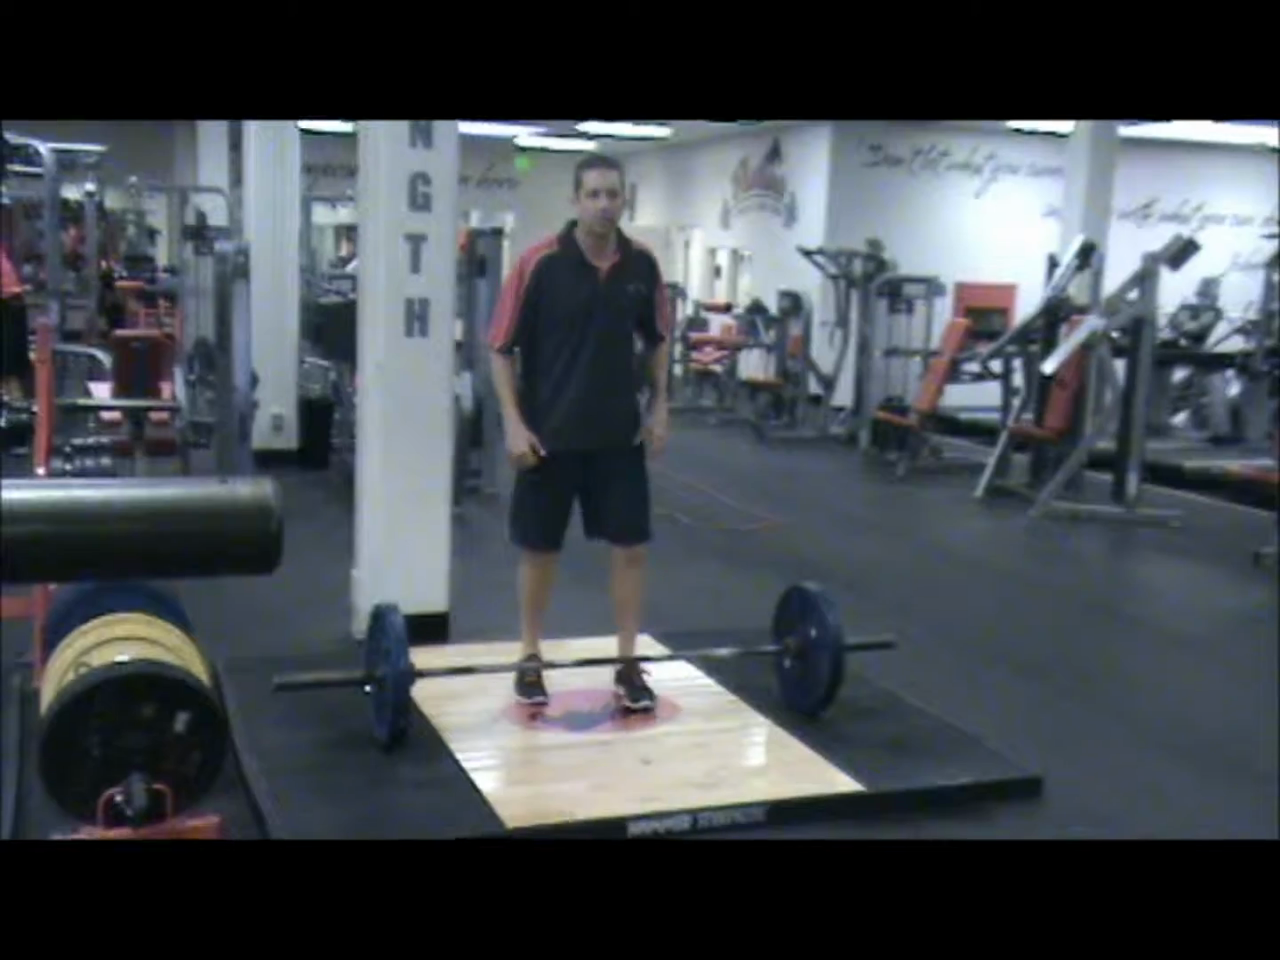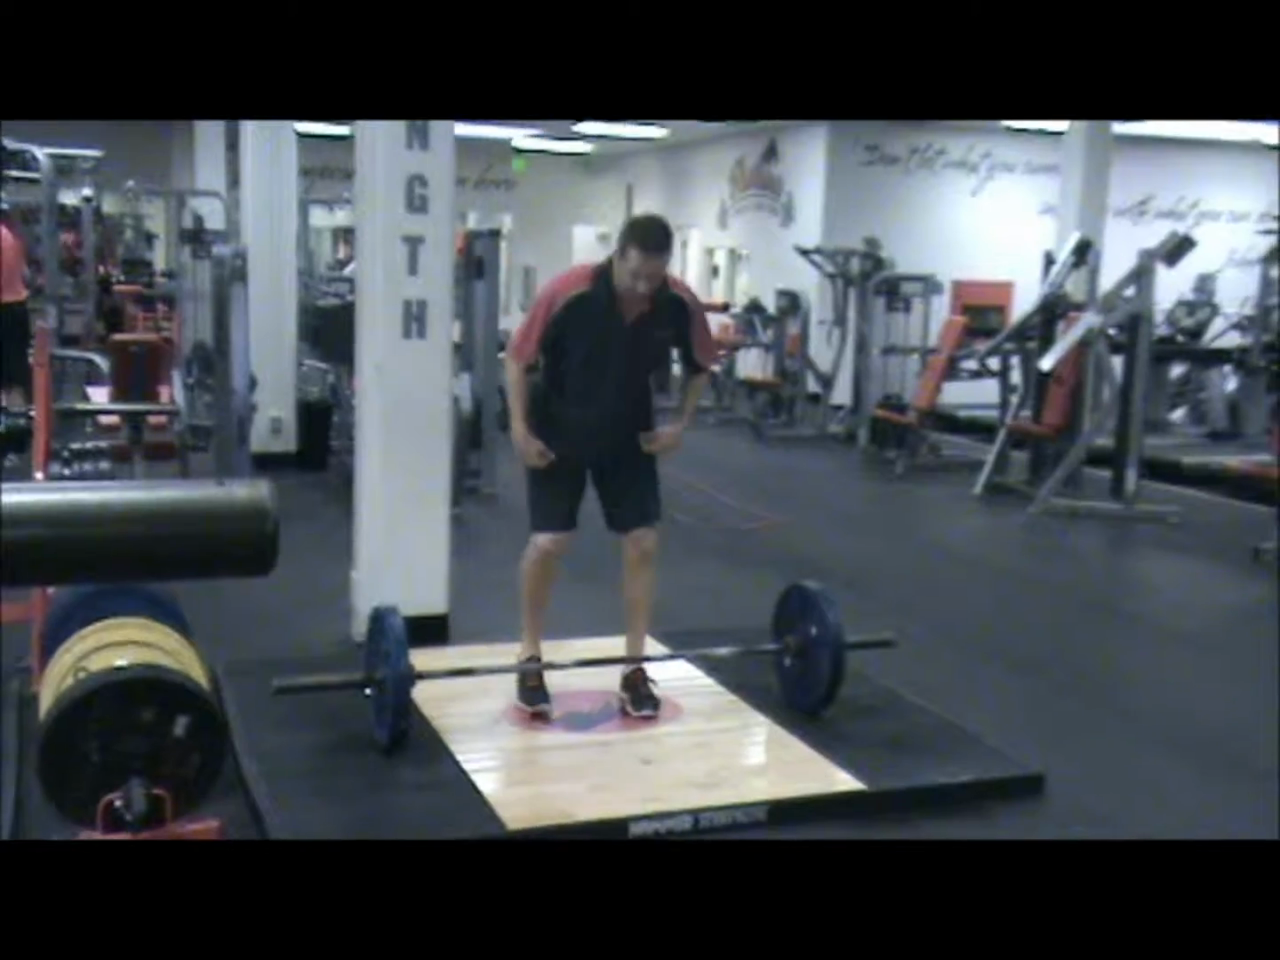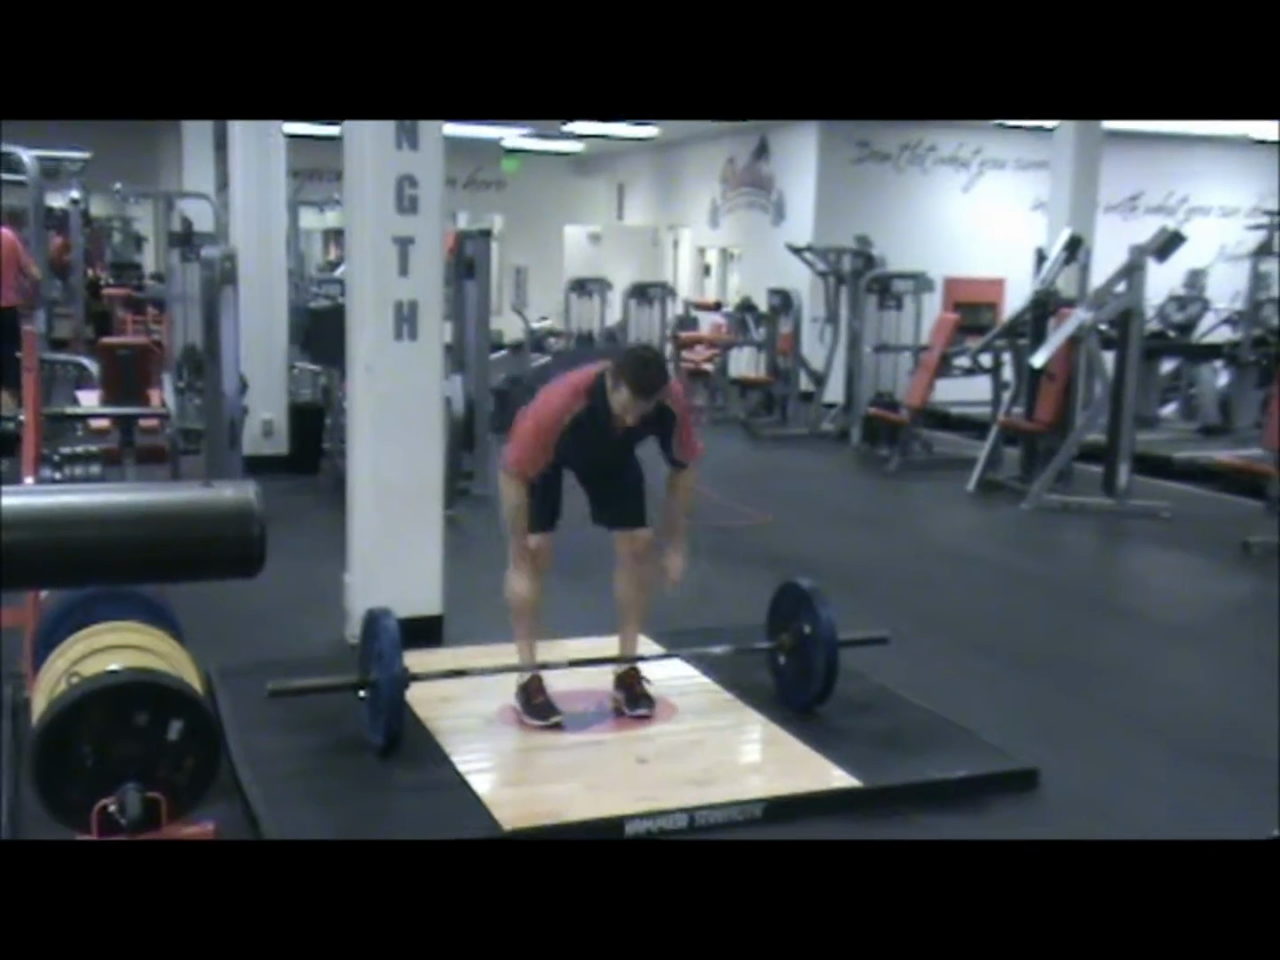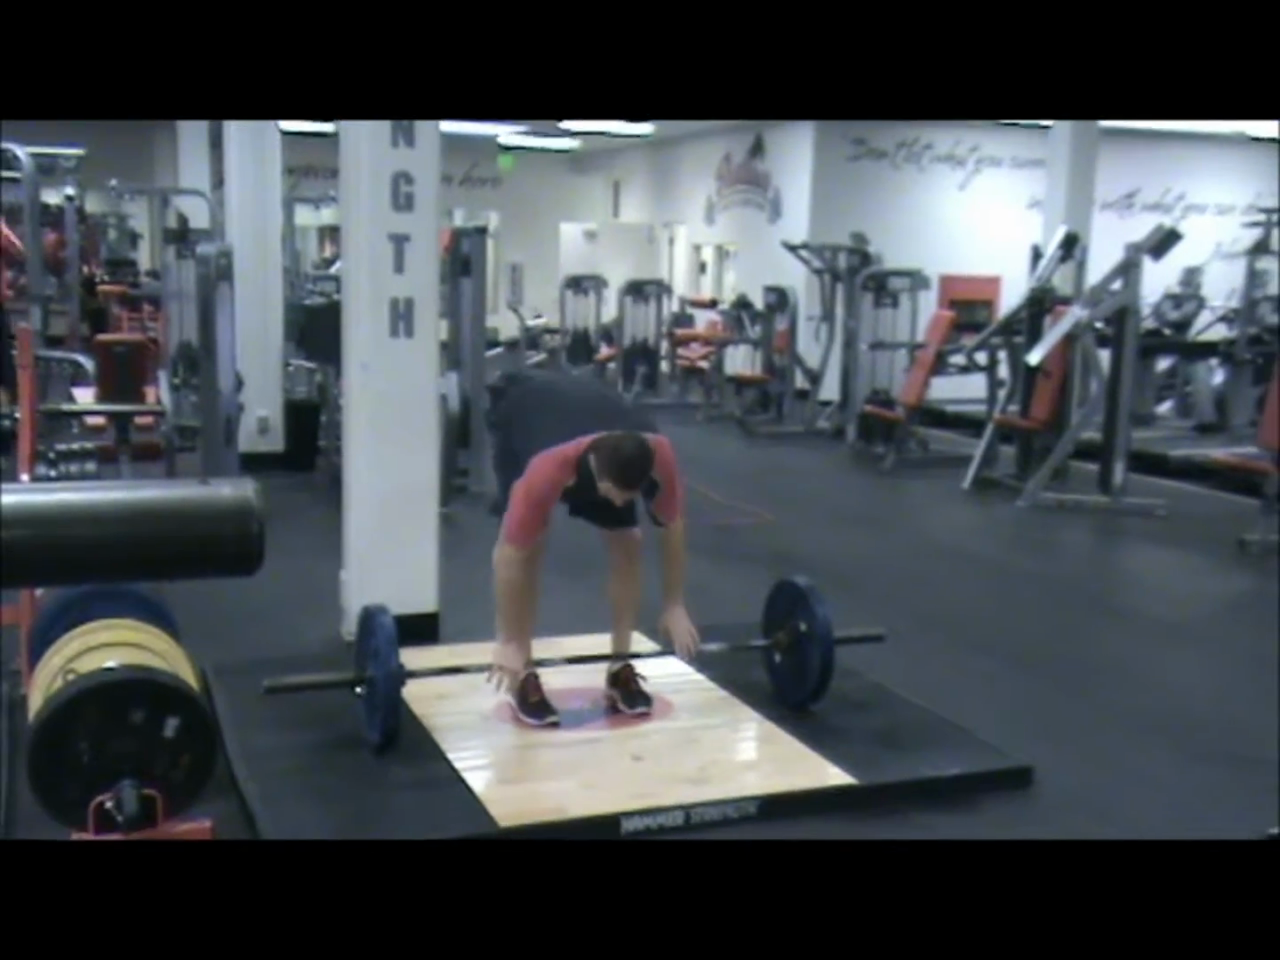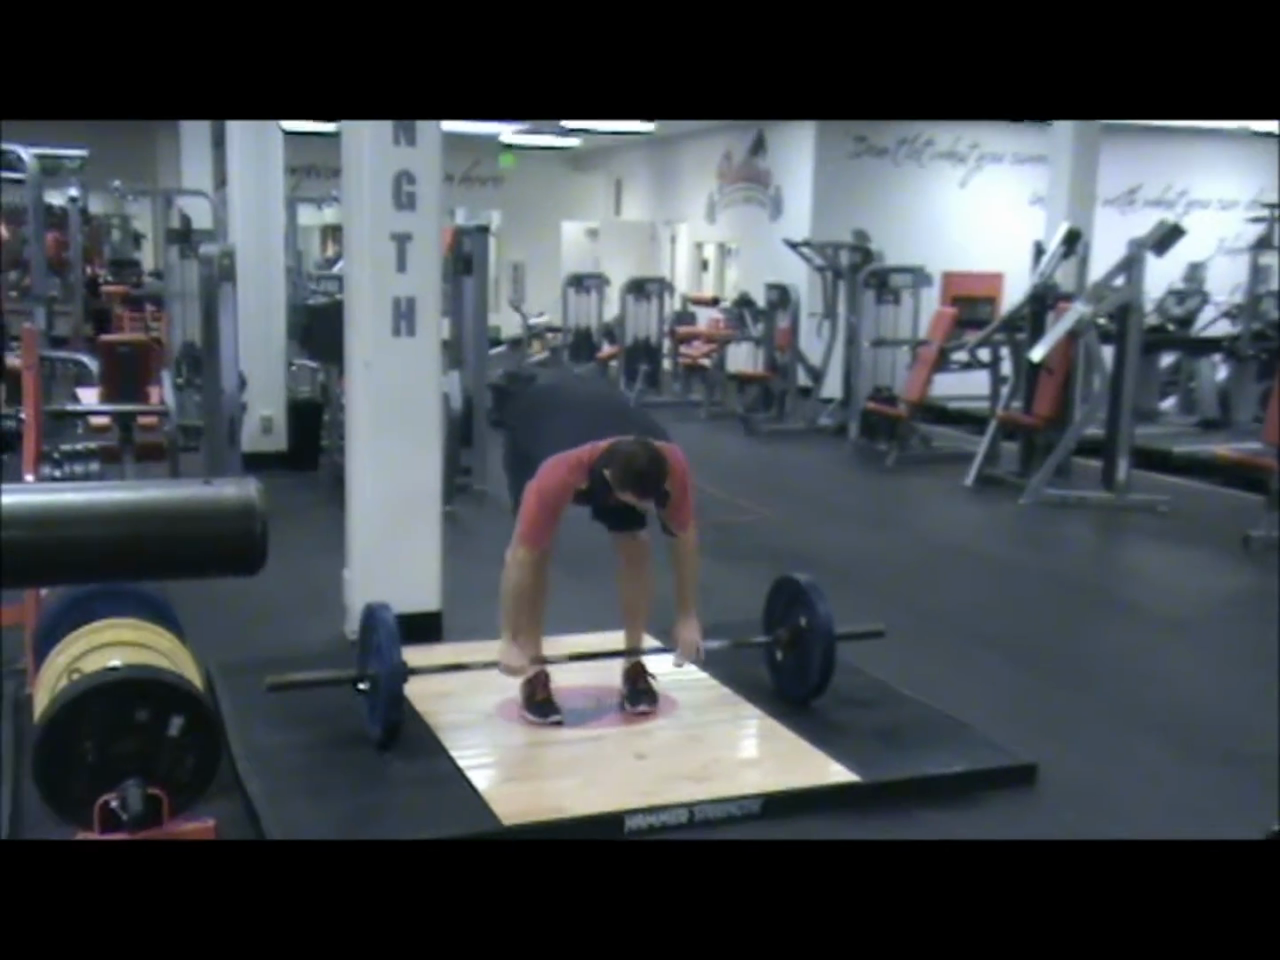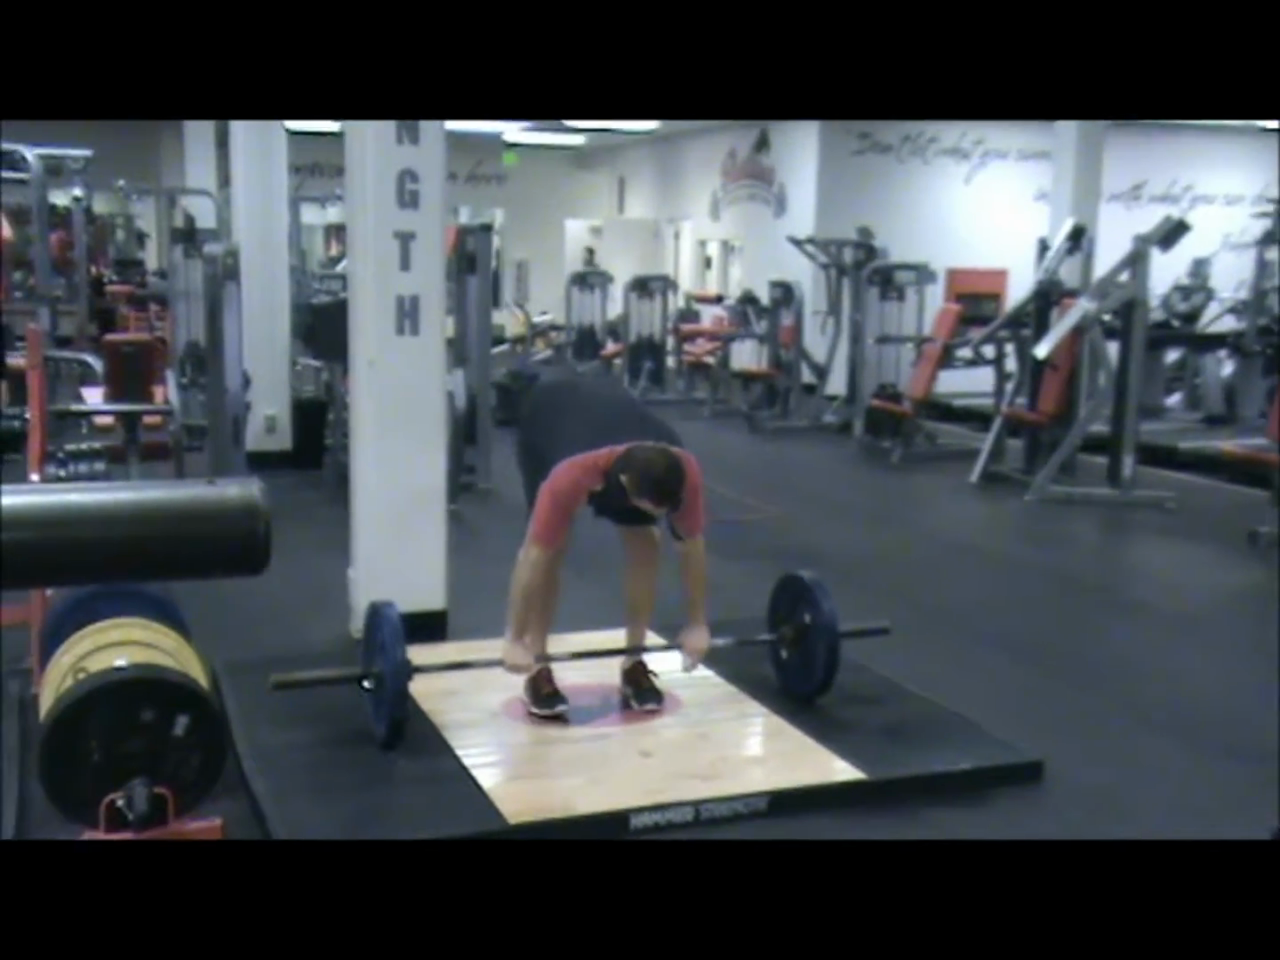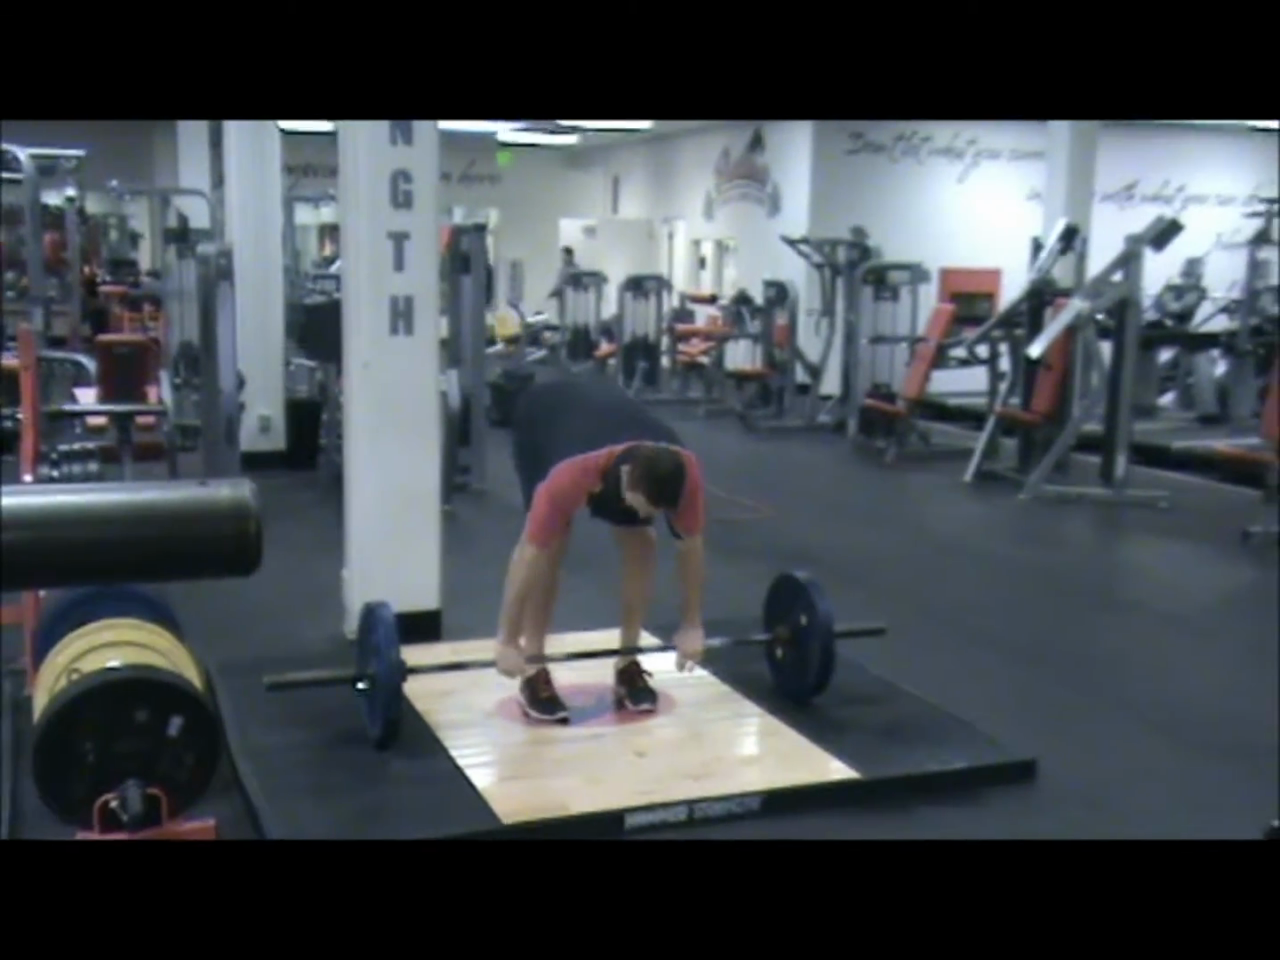
dt=0.3s
person 1, frame 1
left shoulder: (643, 265)
right shoulder: (539, 264)
left elbow: (657, 340)
right elbow: (501, 349)
left wrist: (659, 405)
right wrist: (514, 422)
left hip: (618, 433)
right hip: (549, 435)
left knee: (631, 548)
right knee: (539, 550)
left ankle: (627, 663)
right ankle: (530, 659)
person 1, frame 2
left shoulder: (682, 304)
right shoulder: (567, 292)
left elbow: (700, 367)
right elbow: (517, 360)
left wrist: (680, 421)
right wrist: (521, 431)
left hip: (630, 438)
right hip: (557, 436)
left knee: (642, 545)
right knee: (548, 543)
left ankle: (633, 671)
right ankle: (529, 661)
person 1, frame 3
left shoulder: (673, 401)
right shoulder: (559, 402)
left elbow: (683, 465)
right elbow: (512, 474)
left wrist: (675, 545)
right wrist: (516, 565)
left hip: (610, 452)
right hip: (537, 453)
left knee: (636, 542)
right knee: (536, 545)
left ankle: (626, 669)
right ankle: (528, 678)
person 1, frame 4
left shoulder: (658, 457)
right shoulder: (548, 470)
left elbow: (672, 527)
right elbow: (508, 554)
left wrist: (674, 607)
right wrist: (506, 643)
left knee: (628, 543)
right knee: (529, 548)
left ankle: (620, 668)
right ankle: (525, 678)
person 1, frame 5
left shoulder: (671, 464)
right shoulder: (559, 473)
left elbow: (684, 536)
right elbow: (520, 555)
left wrist: (687, 617)
right wrist: (510, 641)
left knee: (637, 545)
right knee: (538, 549)
left ankle: (634, 666)
right ankle: (534, 674)
person 1, frame 6
left shoulder: (683, 470)
right shoulder: (573, 473)
left elbow: (691, 544)
right elbow: (533, 554)
left wrist: (697, 625)
right wrist: (514, 640)
left knee: (646, 542)
right knee: (552, 546)
left ankle: (634, 665)
right ankle: (538, 673)
person 1, frame 7
left shoulder: (684, 470)
right shoulder: (572, 474)
left elbow: (690, 543)
right elbow: (528, 554)
left wrist: (692, 625)
right wrist: (507, 642)
left knee: (642, 543)
right knee: (551, 546)
left ankle: (627, 665)
right ankle: (534, 674)
